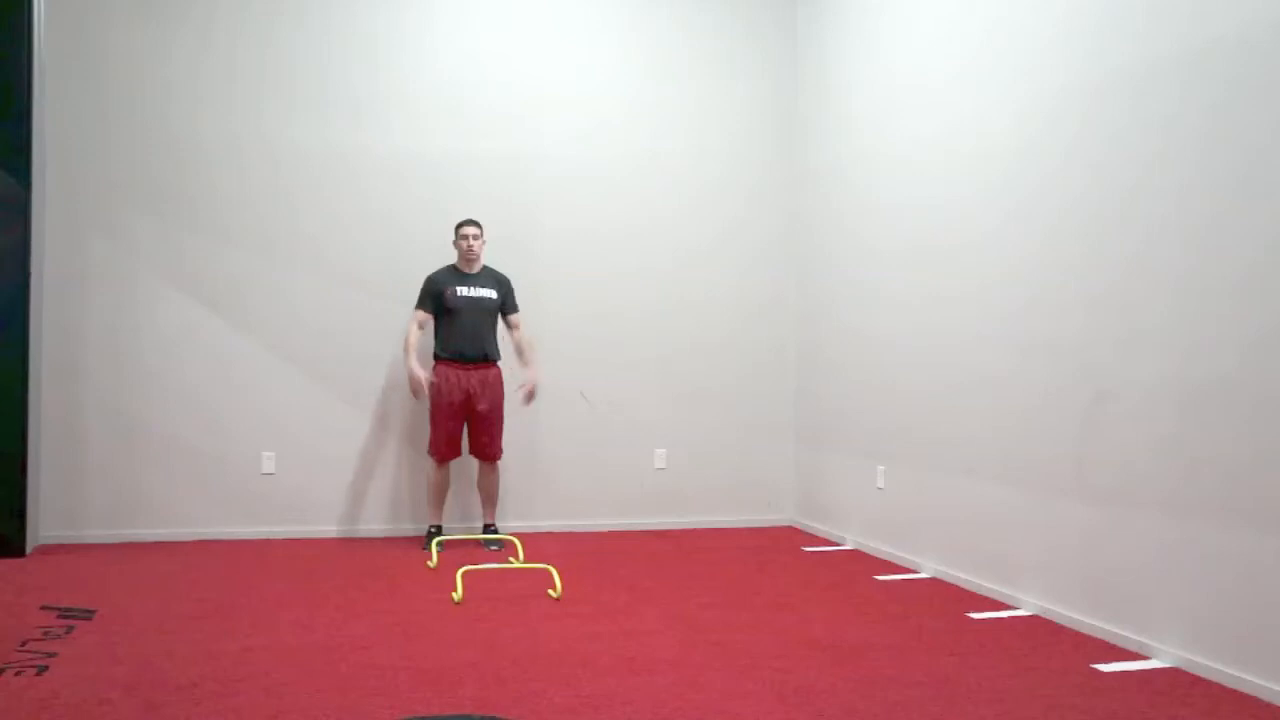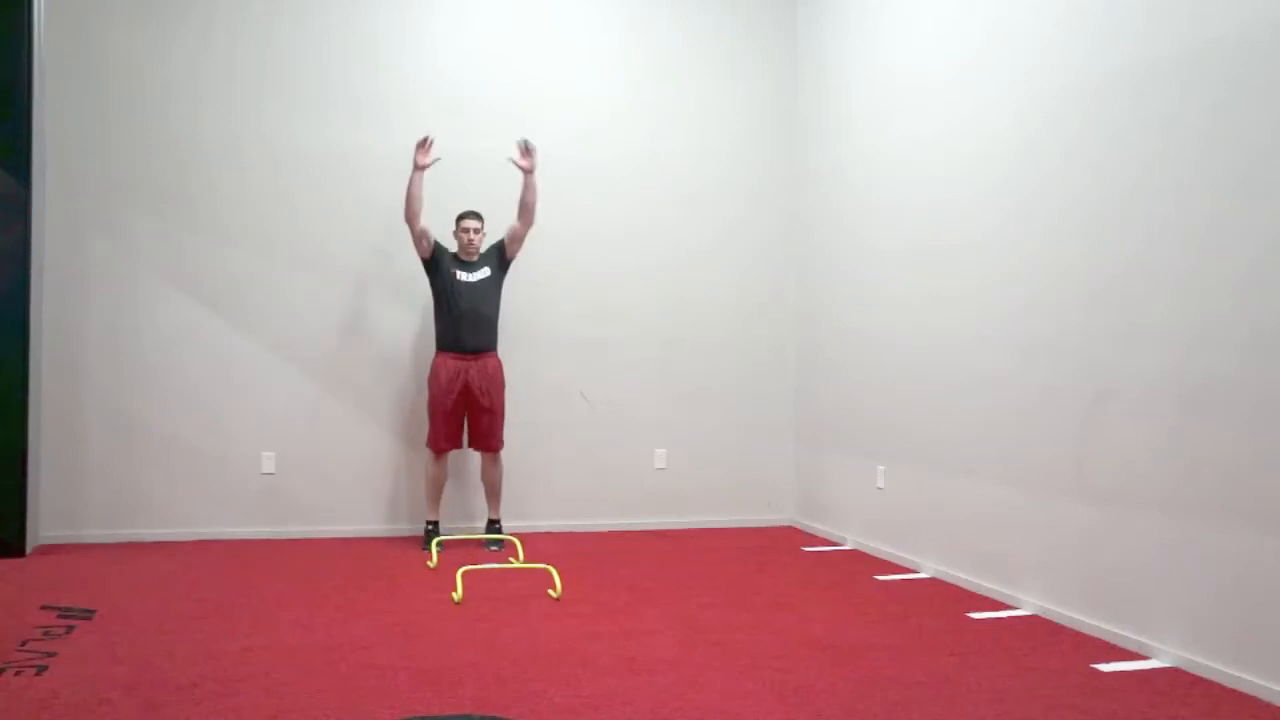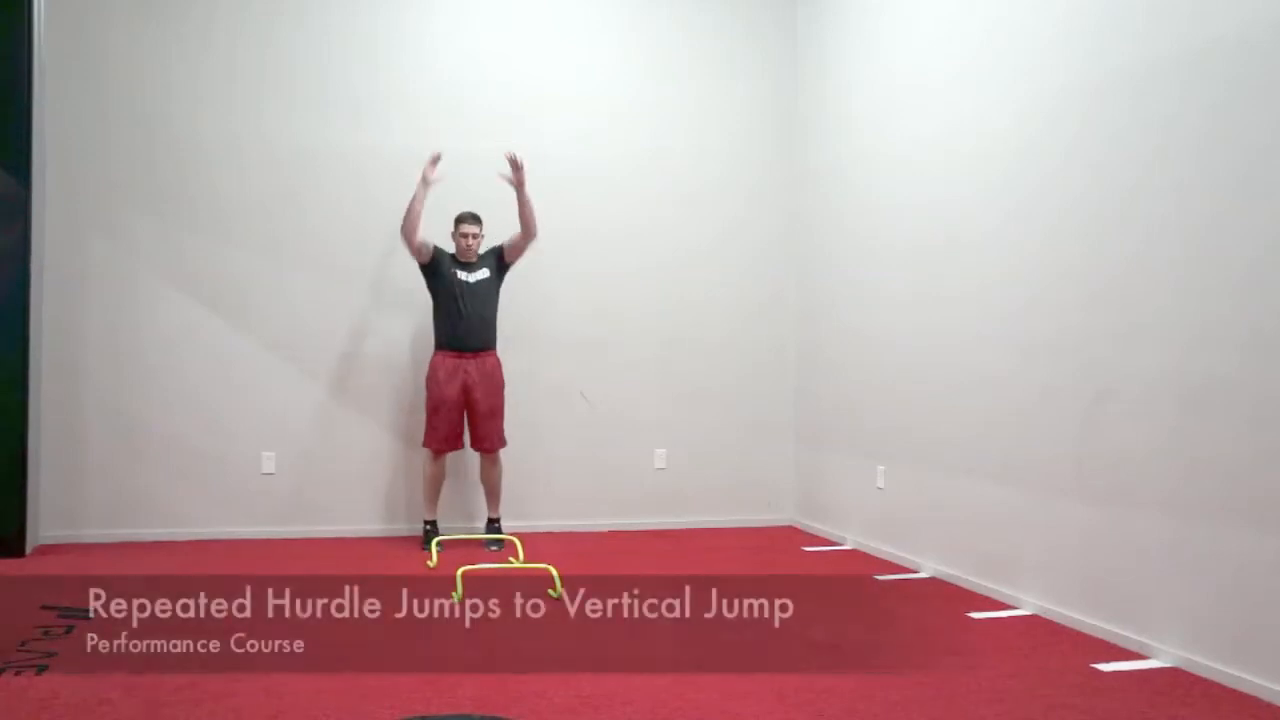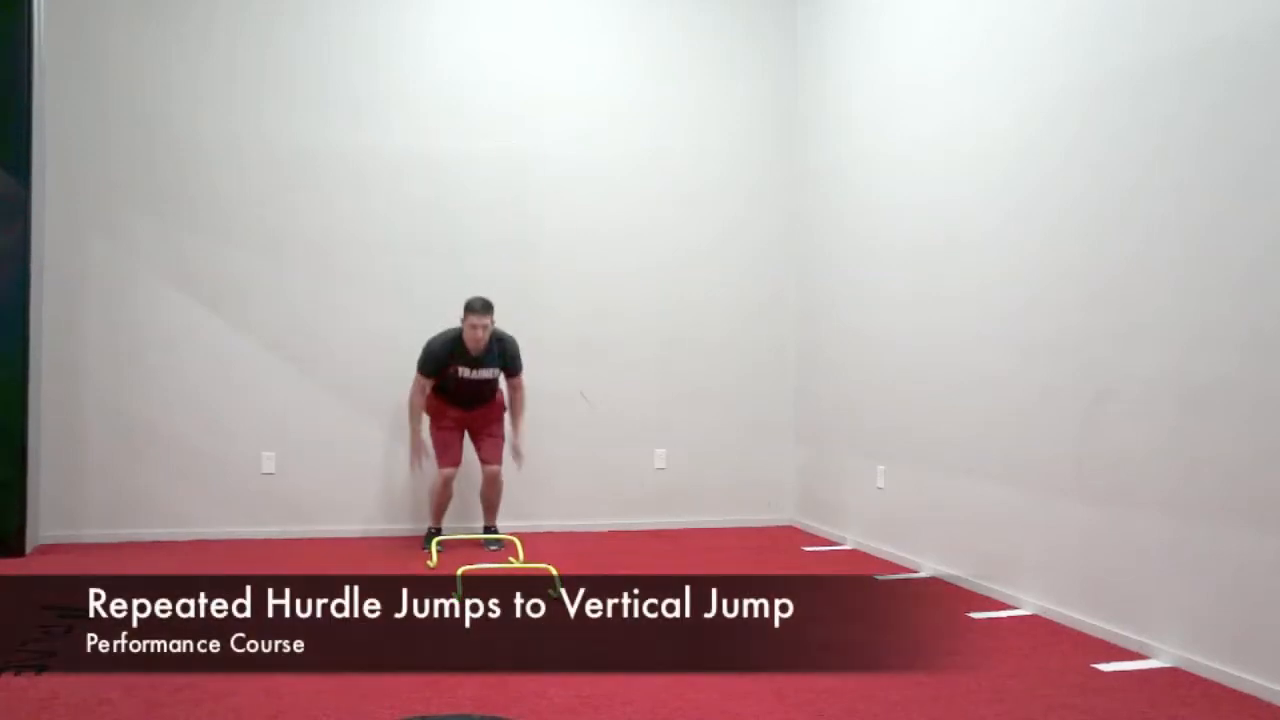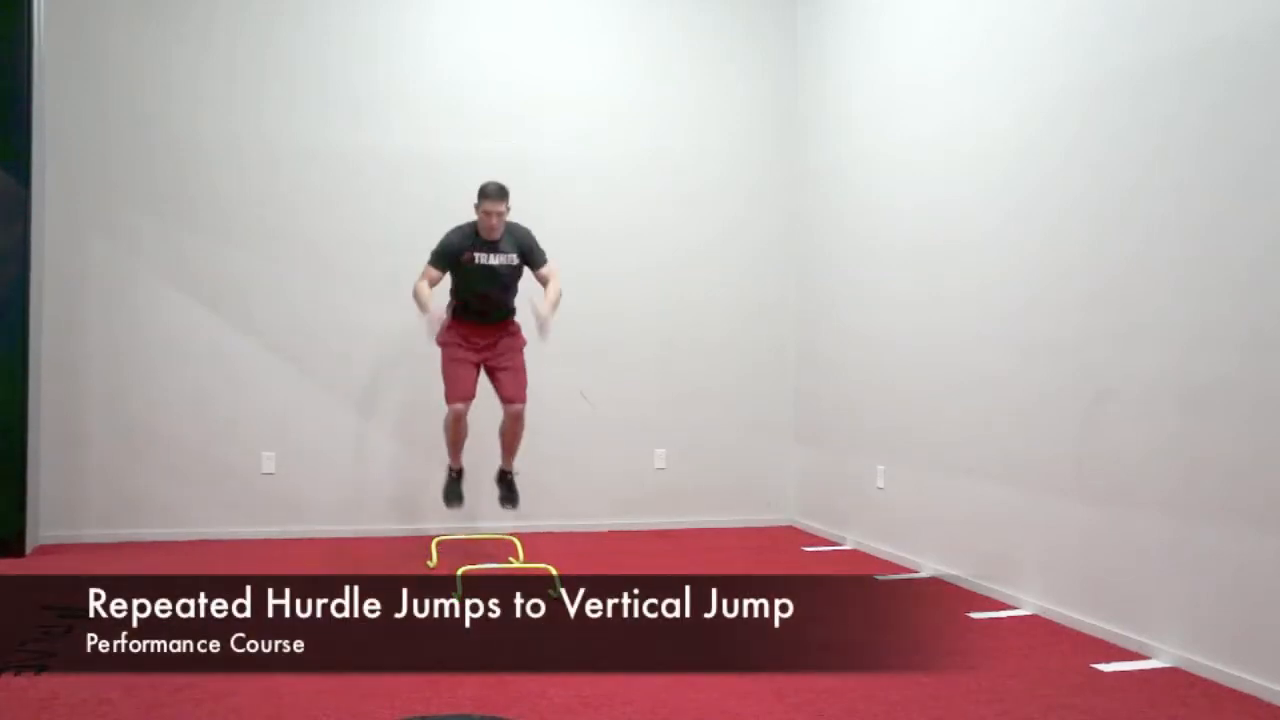
dt=0.4s
person 1, frame 1
left shoulder: (499, 281)
right shoulder: (438, 280)
left elbow: (516, 328)
right elbow: (417, 326)
left wrist: (529, 370)
right wrist: (413, 365)
left hip: (488, 376)
right hip: (447, 375)
left knee: (489, 457)
right knee: (442, 457)
left ankle: (489, 527)
right ankle: (434, 528)
person 1, frame 2
left shoulder: (496, 260)
right shoulder: (439, 262)
left elbow: (524, 222)
right elbow: (414, 219)
left wrist: (528, 174)
right wrist: (419, 171)
left hip: (487, 367)
right hip: (447, 367)
left knee: (491, 450)
right knee: (439, 450)
left ankle: (494, 523)
right ankle: (431, 524)
person 1, frame 3
left shoulder: (495, 262)
right shoulder: (438, 264)
left elbow: (529, 234)
right elbow: (408, 234)
left wrist: (520, 187)
right wrist: (424, 185)
left hip: (486, 366)
right hip: (446, 366)
left knee: (490, 450)
right knee: (437, 450)
left ankle: (494, 523)
right ankle: (430, 524)
person 1, frame 4
left shoulder: (506, 346)
right shoulder: (440, 347)
left elbow: (516, 388)
right elbow: (418, 392)
left wrist: (518, 435)
right wrist: (415, 438)
left hip: (487, 411)
right hip: (445, 410)
left knee: (492, 471)
right knee: (446, 473)
left ankle: (490, 528)
right ankle: (434, 529)
person 1, frame 5
left shoulder: (522, 239)
right shoulder: (456, 240)
left elbow: (551, 280)
right elbow: (423, 283)
left wrist: (546, 309)
right wrist: (431, 312)
left hip: (504, 333)
right hip: (461, 333)
left knee: (515, 409)
right knee: (458, 408)
left ankle: (506, 473)
right ankle: (455, 470)
